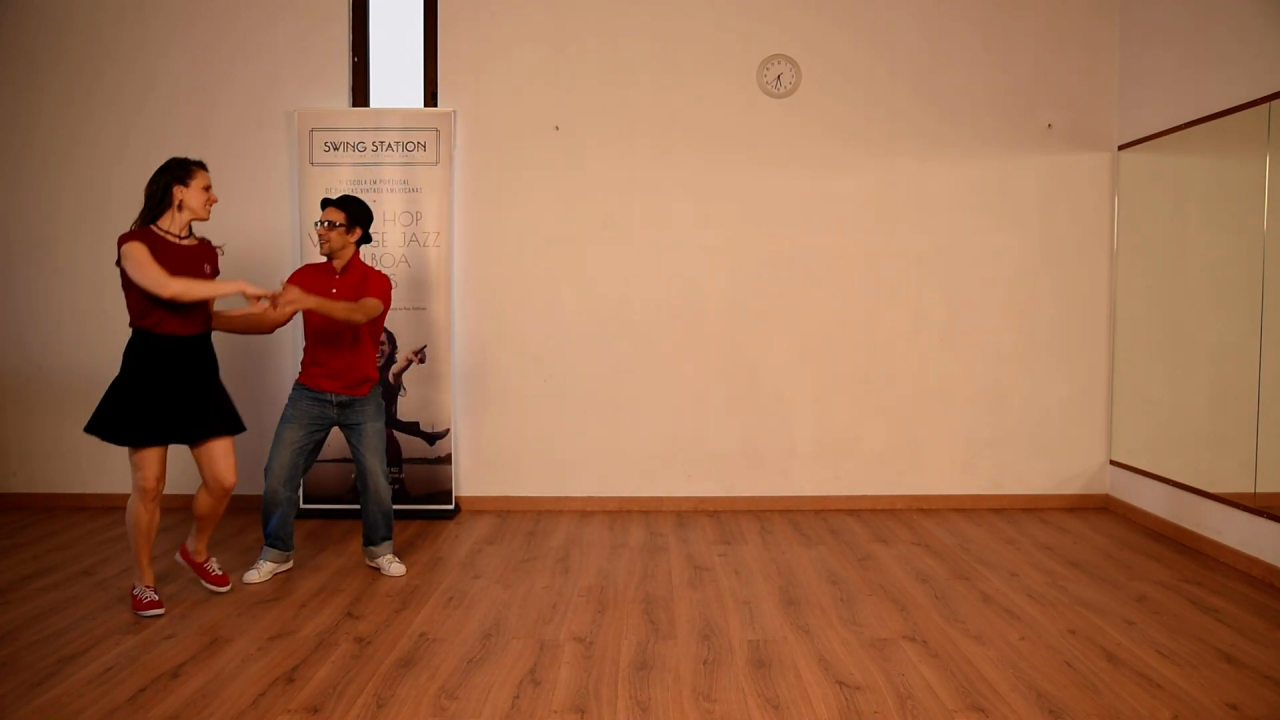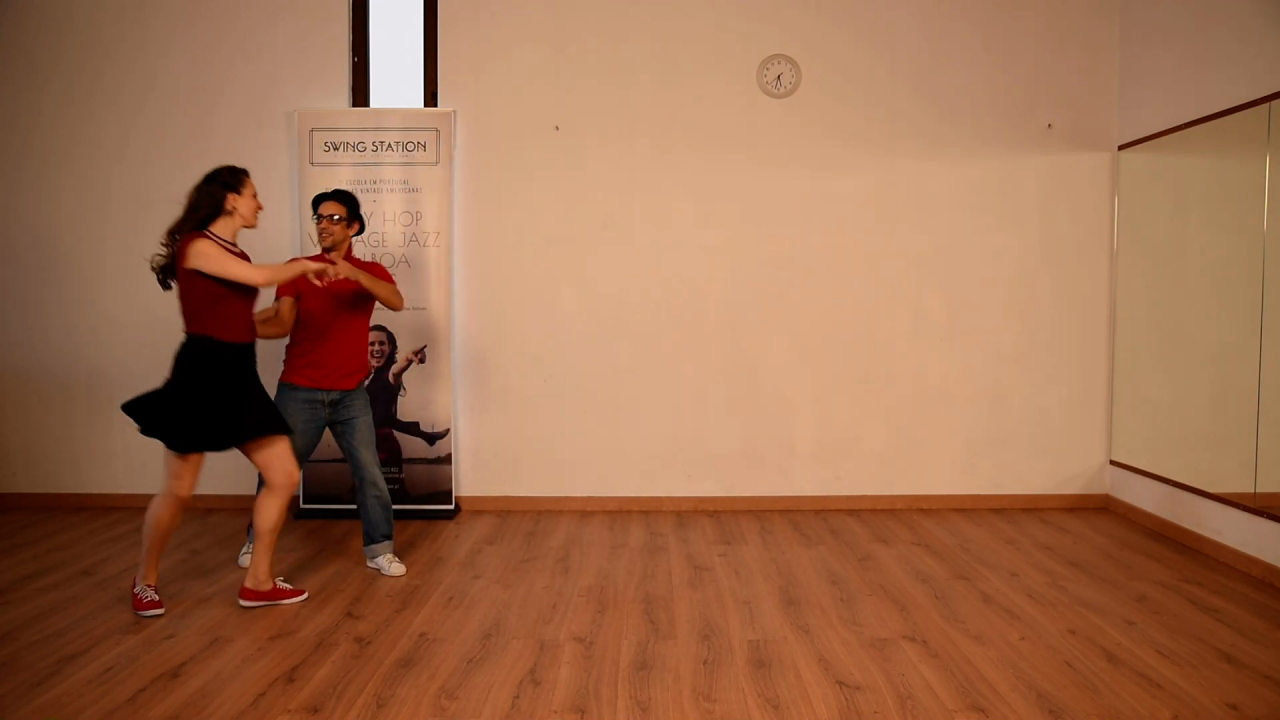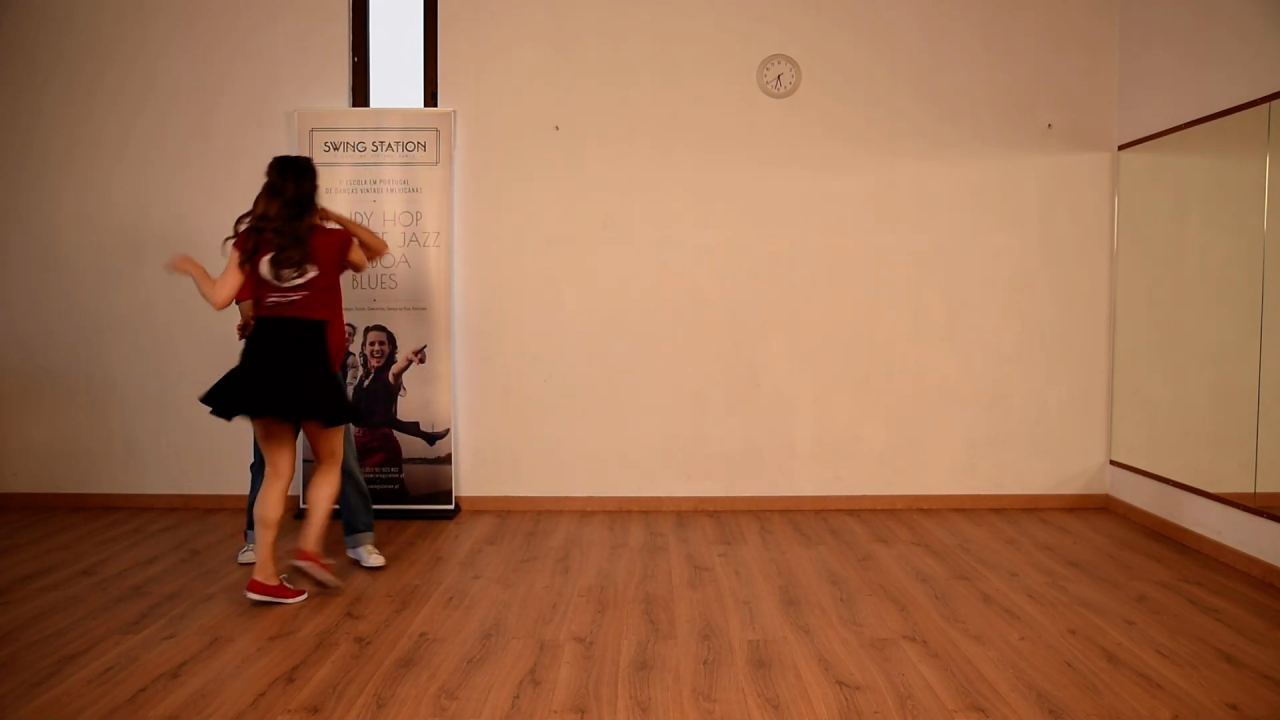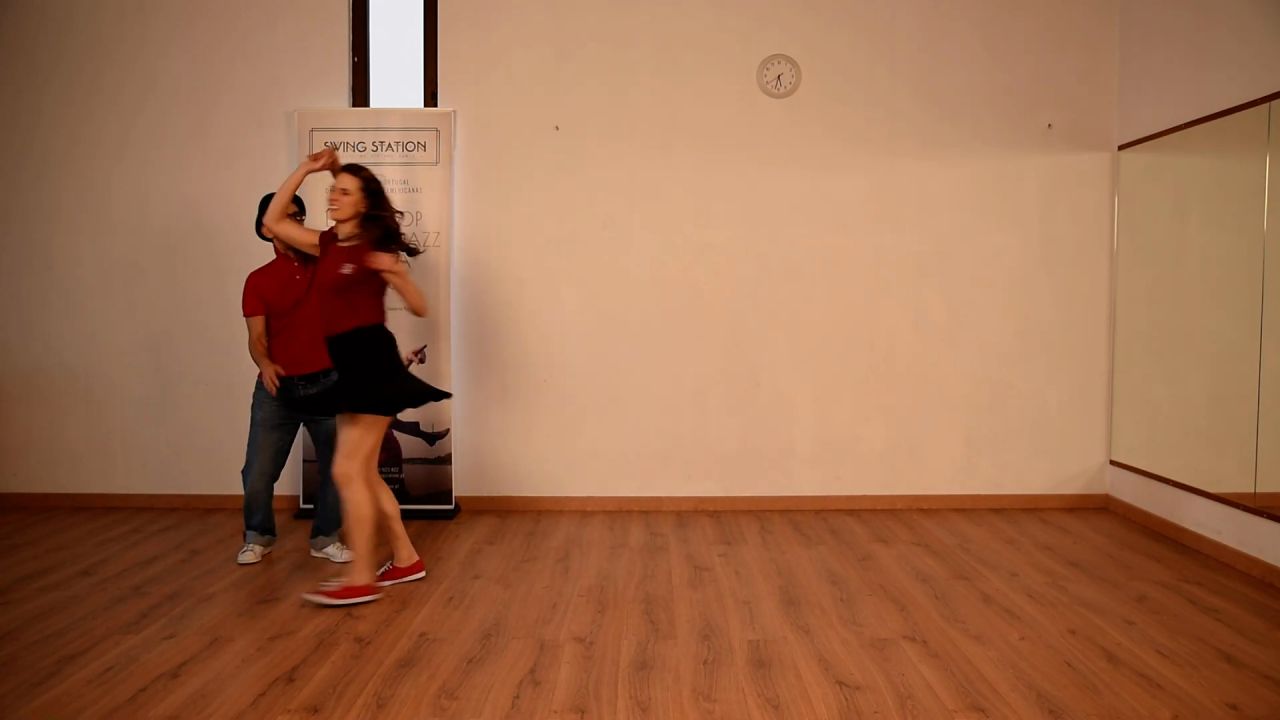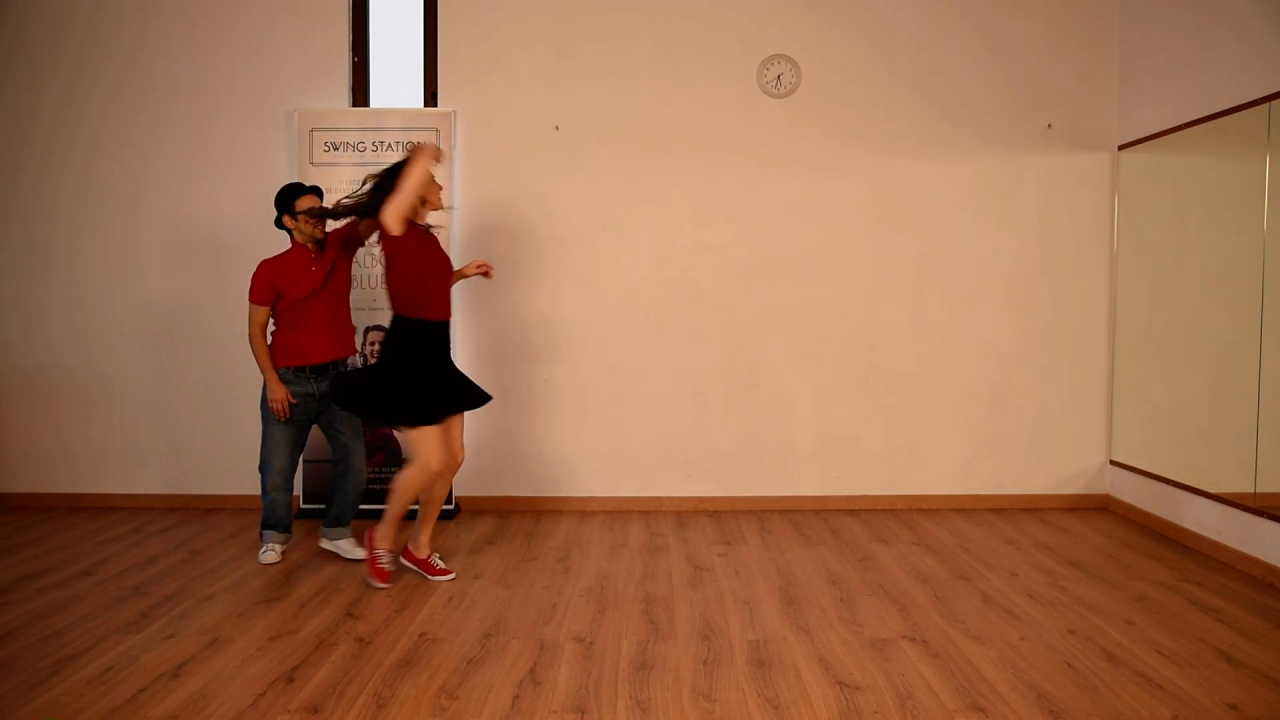
dt=0.3s
person 1, frame 1
left shoulder: (205, 251)
right shoulder: (134, 242)
right elbow: (165, 289)
left wrist: (257, 313)
right wrist: (236, 286)
left hip: (199, 368)
right hip: (150, 368)
left knee: (223, 479)
right knee: (149, 486)
left ankle: (196, 550)
right ankle: (143, 580)
person 1, frame 2
left shoulder: (237, 257)
right shoulder: (193, 246)
right elbow: (257, 277)
right wrist: (305, 265)
left hip: (240, 377)
right hip: (200, 376)
left knee: (285, 477)
right knee: (178, 492)
left ankle: (258, 582)
right ankle: (146, 578)
person 1, frame 3
left shoulder: (251, 236)
right shoulder: (331, 238)
left elbow: (219, 298)
right elbow: (376, 251)
left wrist: (193, 269)
right wrist: (334, 219)
left hip: (265, 359)
right hip: (309, 359)
left knee: (277, 472)
right knee: (328, 465)
left ankle: (264, 575)
right ankle: (309, 547)
person 1, frame 4
left shoulder: (375, 248)
right shoulder: (328, 242)
left elbow: (420, 308)
right elbow: (273, 221)
left wrist: (397, 272)
right wrist: (306, 168)
left hip: (372, 366)
right hip: (356, 369)
left knee: (348, 471)
right knee: (361, 471)
left ankle: (360, 577)
right ankle: (406, 559)
person 1, frame 5
left shoulder: (420, 237)
right shoulder: (396, 225)
right elbow: (419, 165)
left wrist: (459, 275)
right wrist: (426, 156)
left hip: (430, 354)
right hip: (410, 355)
left knee: (449, 458)
right knee: (430, 460)
left ankle: (418, 549)
right ankle: (381, 540)
person 2, frame 1
left shoulder: (376, 282)
right shoulder: (305, 275)
left elbow: (360, 313)
right elbow: (268, 320)
left wrist: (308, 301)
right wrist: (209, 321)
left hip: (361, 398)
right hip: (309, 394)
left knee: (375, 478)
right knee: (279, 476)
left ankle: (379, 549)
right ankle: (276, 553)
person 2, frame 2
left shoulder: (371, 272)
left elbow: (396, 302)
right elbow: (281, 323)
left wrist: (353, 274)
left hip: (350, 395)
right hip: (299, 393)
left knee: (370, 474)
left ankle: (380, 549)
right ankle: (257, 540)
person 2, frame 3
right shoulder: (253, 278)
right elbow: (249, 319)
right wrist: (246, 326)
left knee: (343, 455)
right knee: (268, 459)
left ankle: (360, 539)
right ankle: (257, 535)
person 2, frame 4
right shoulder: (259, 280)
right elbow: (257, 339)
right wrist: (265, 364)
left hip: (327, 382)
right hip: (280, 386)
left knee: (336, 467)
right knee: (258, 470)
left ankle: (325, 539)
right ankle: (258, 538)
person 2, frame 5
left shoulder: (340, 245)
right shoulder: (270, 270)
left elbow: (377, 217)
right elbow: (256, 331)
right wrist: (272, 381)
left hip: (333, 376)
right hip: (289, 381)
left knee: (352, 458)
right knee: (277, 467)
left ankle: (337, 532)
right ankle: (274, 536)
